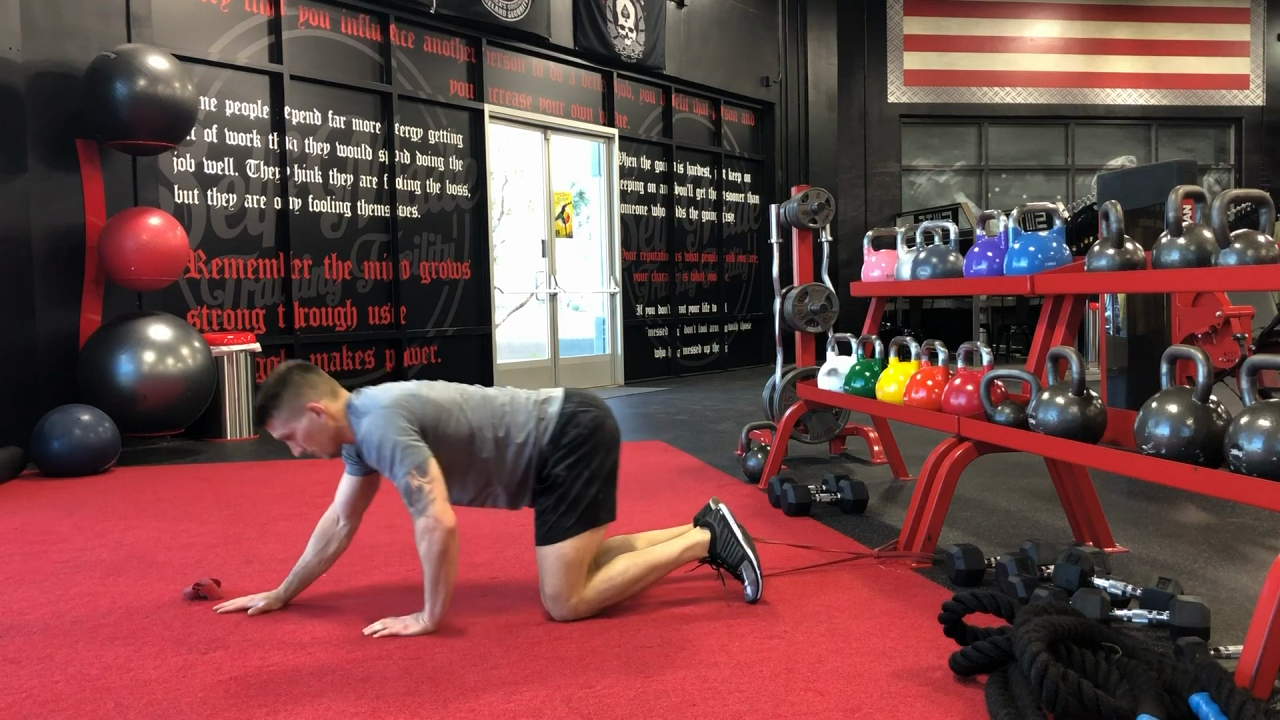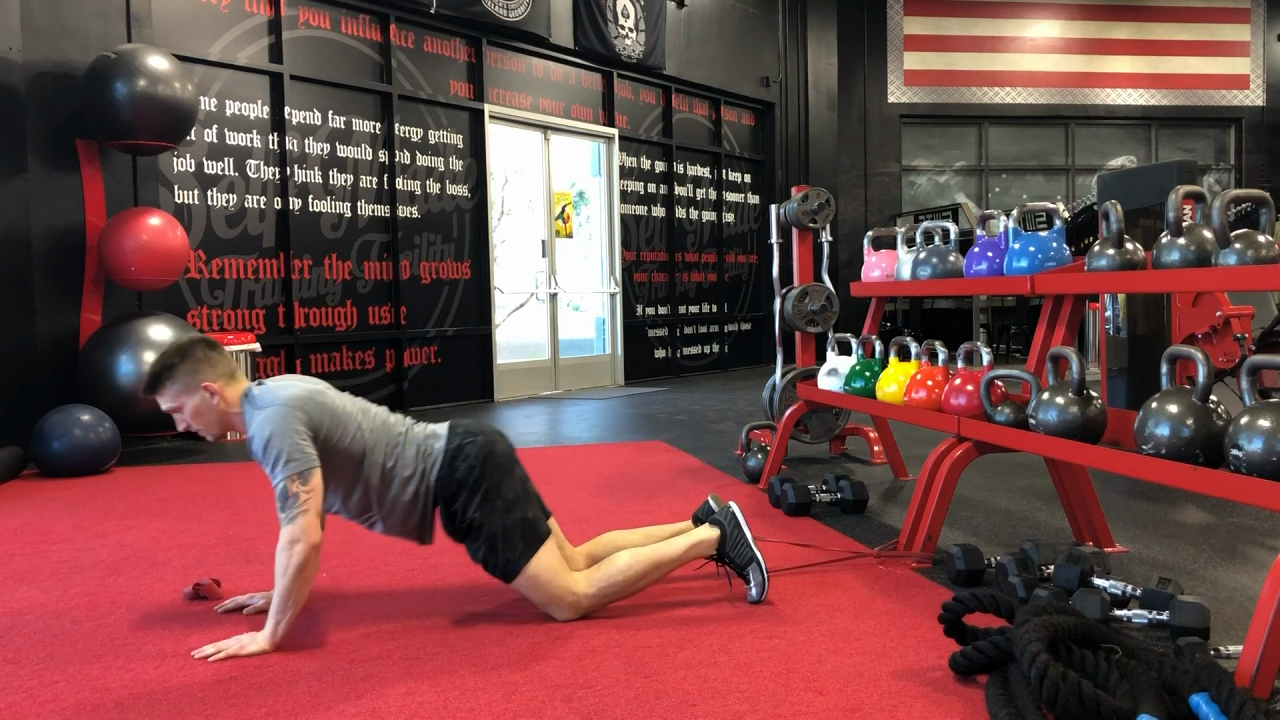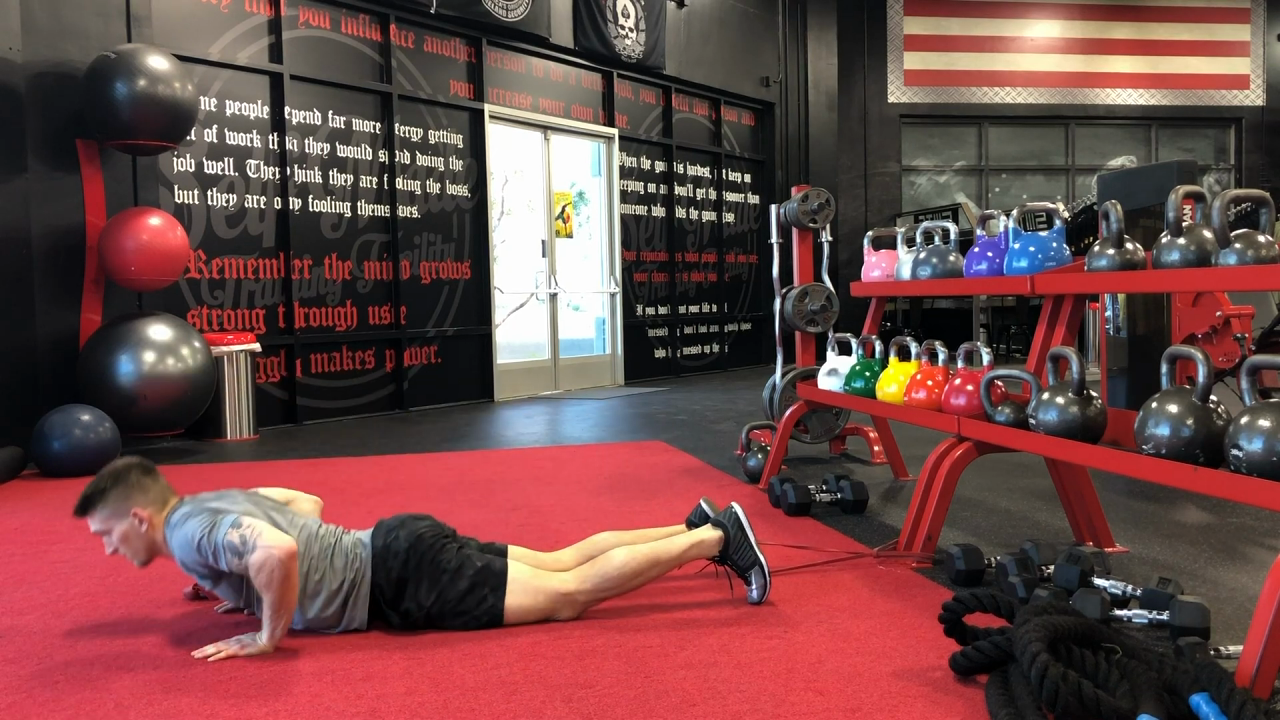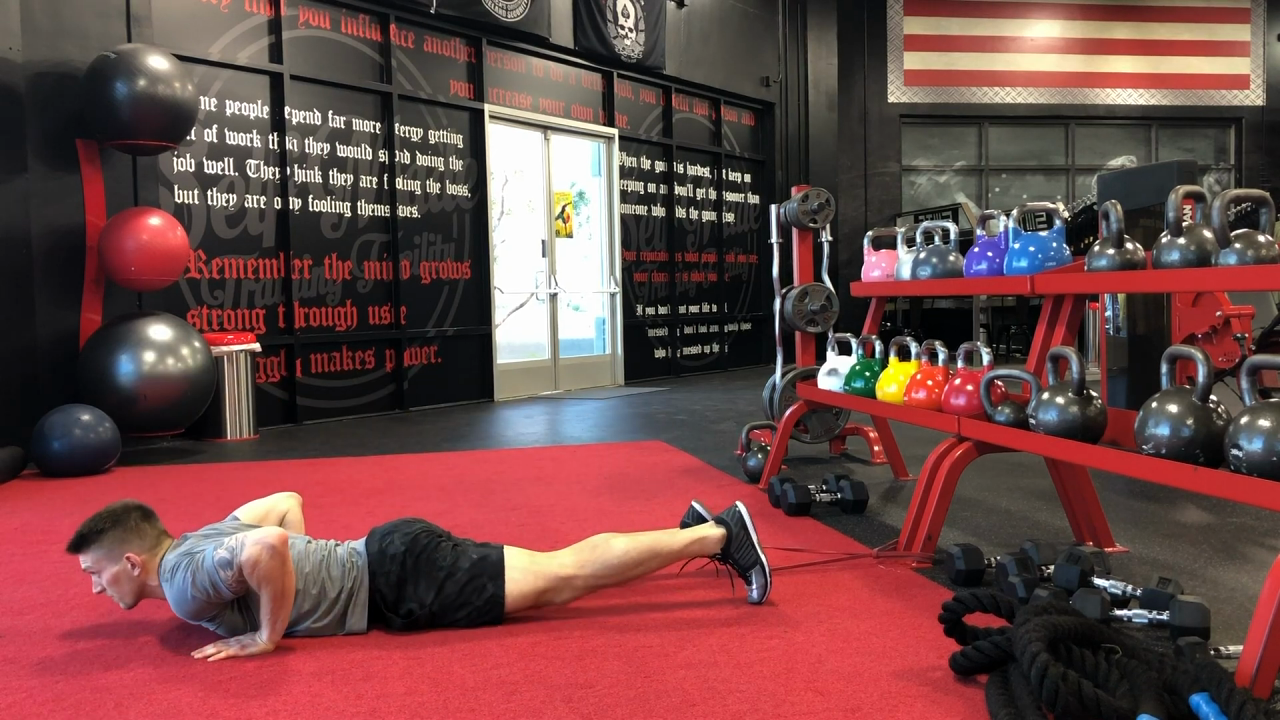
dt=0.7s
person 1, frame 1
left shoulder: (379, 422)
right shoulder: (362, 425)
left elbow: (439, 525)
right elbow: (340, 522)
left wrist: (430, 615)
right wrist: (281, 593)
left hip: (571, 437)
right hip: (569, 431)
left knee: (566, 603)
right knee: (575, 569)
left ankle: (705, 541)
right ankle: (702, 528)
person 1, frame 2
left shoulder: (270, 420)
right shoulder: (277, 396)
left elbow: (304, 537)
right elbow: (315, 507)
left wrist: (273, 633)
right wrist: (282, 591)
left hip: (463, 472)
right hip: (461, 462)
left knee: (572, 598)
right knee: (573, 564)
left ankle: (713, 539)
right ankle: (703, 524)
person 1, frame 3
left shoulder: (188, 531)
right shoulder: (213, 501)
left elbow: (279, 553)
left wrist: (268, 635)
right wrist: (264, 598)
left hip: (402, 575)
right hip: (400, 547)
left knee: (570, 594)
right knee: (563, 562)
left ankle: (713, 539)
right ankle: (697, 526)
person 1, frame 4
left shoulder: (184, 584)
right shoulder: (204, 542)
left elbow: (270, 545)
right elbow: (286, 501)
left wrist: (269, 634)
left hip: (401, 576)
right hip: (397, 557)
left knee: (565, 579)
right knee: (559, 563)
left ankle: (717, 535)
right ankle: (696, 531)
